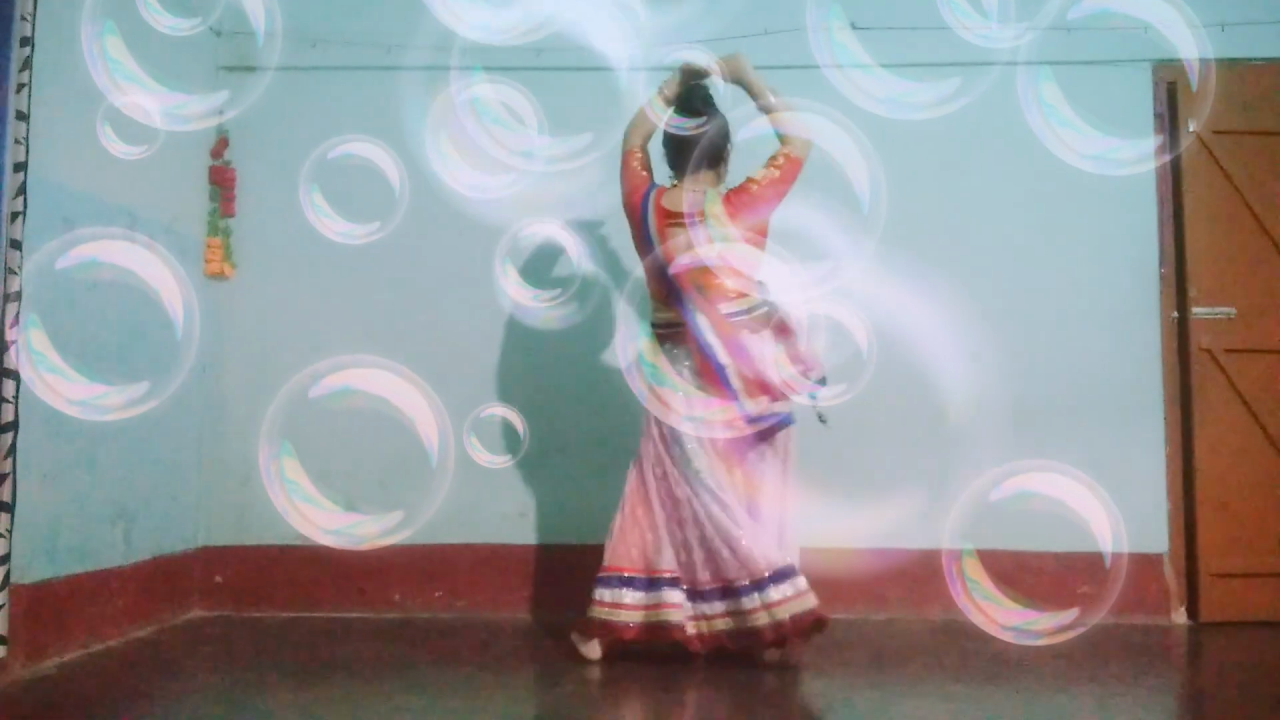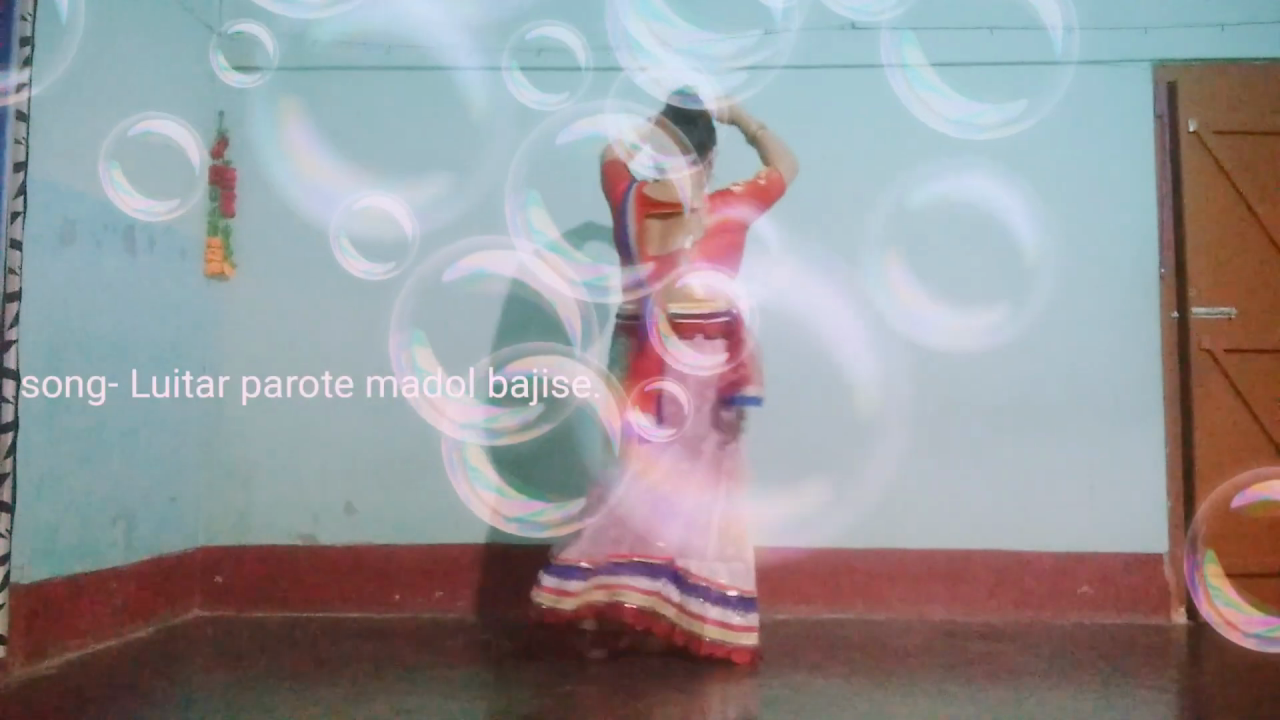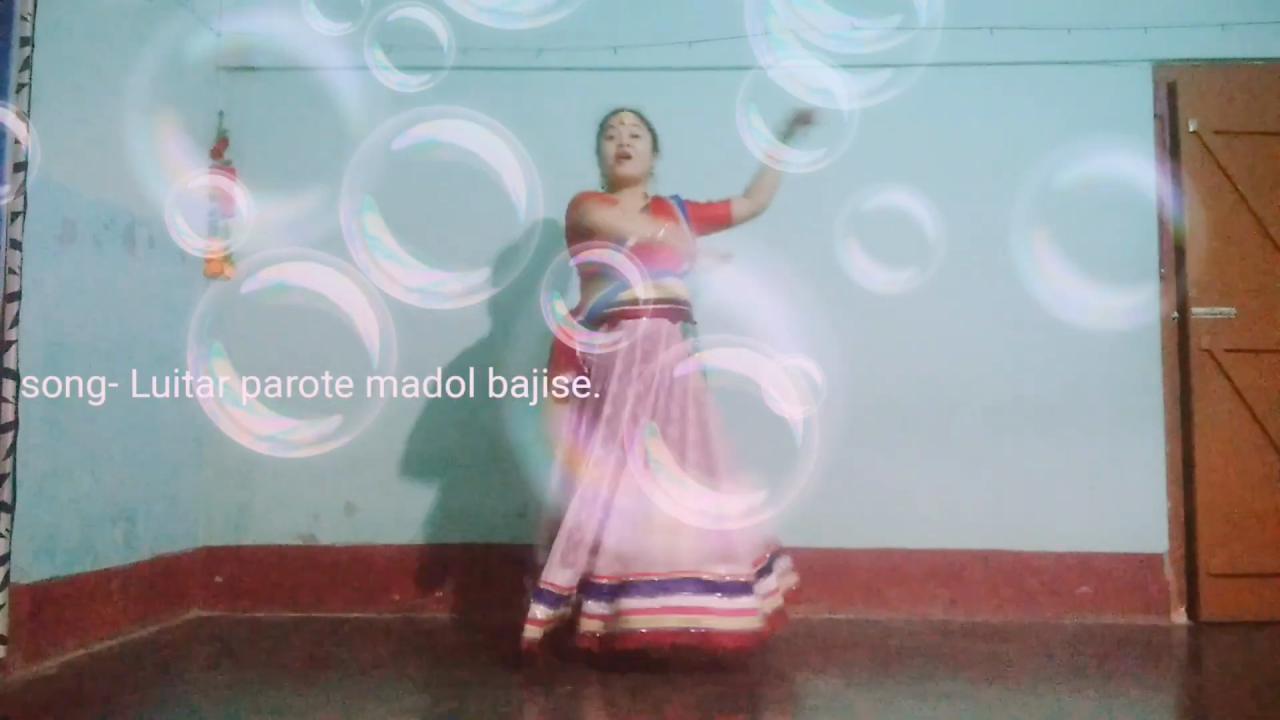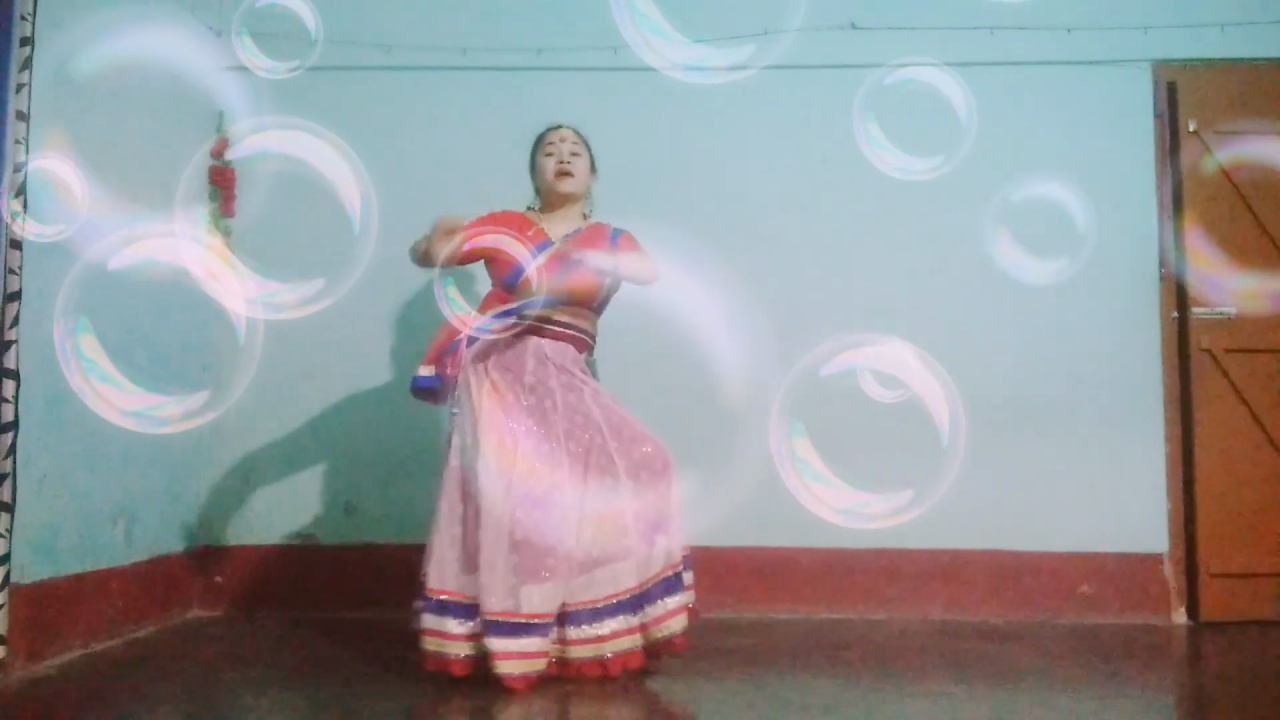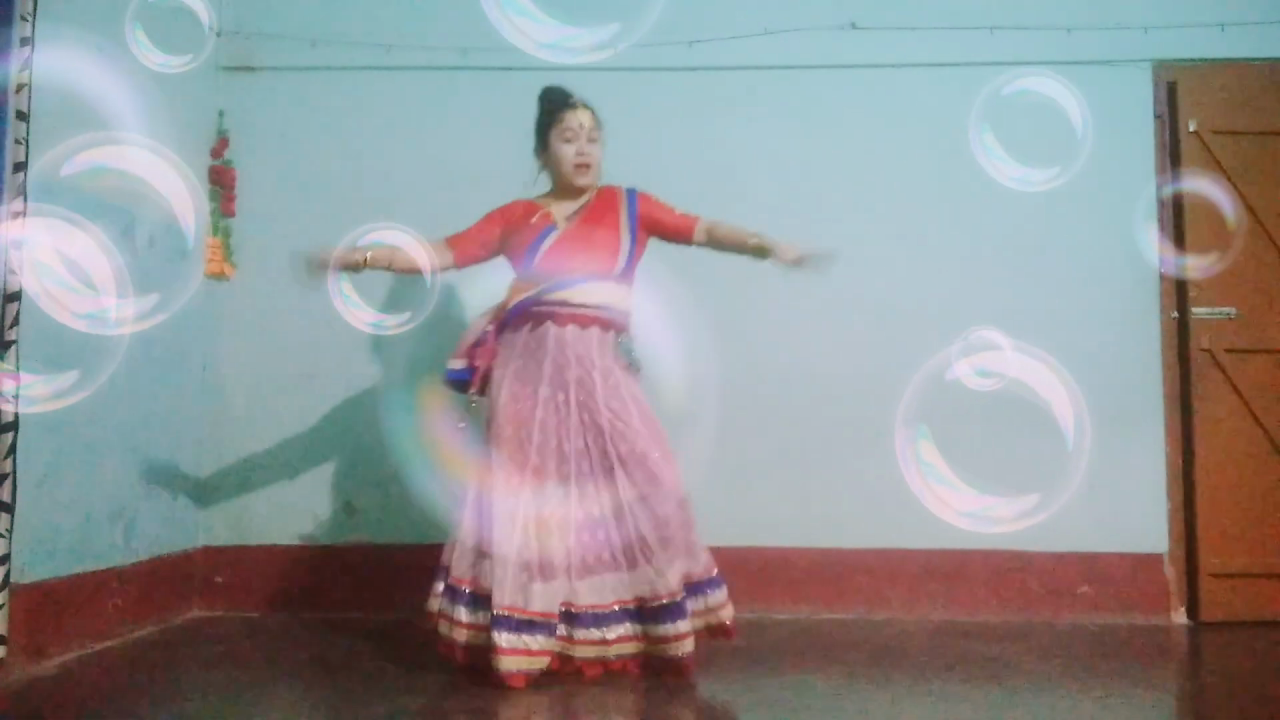
dt=1s
person 1, frame 1
left shoulder: (644, 203)
right shoulder: (743, 209)
left elbow: (632, 142)
right elbow: (798, 146)
left wrist: (670, 91)
right wrist: (751, 85)
left hip: (683, 371)
right hip: (751, 367)
left knee: (663, 493)
right knee: (753, 495)
left ankle: (602, 629)
right ankle: (766, 625)
person 1, frame 2
left shoulder: (630, 198)
right shoulder: (729, 209)
left elbow: (615, 148)
right elbow: (786, 165)
left wrist: (669, 116)
right wrist: (742, 118)
left hip: (643, 363)
right hip: (708, 365)
left knee: (632, 484)
right knee: (708, 493)
left ankle: (609, 620)
right ankle: (717, 628)
person 1, frame 3
left shoulder: (679, 211)
right shoulder: (584, 205)
left elbow: (751, 203)
right elbow: (607, 219)
left wrist: (784, 142)
right wrist: (679, 239)
left hip: (670, 359)
right hip: (607, 362)
left knee: (682, 476)
right knee: (601, 483)
left ankle: (676, 615)
right ankle: (595, 610)
person 1, frame 4
left shoulder: (611, 240)
right shoulder: (507, 226)
left elbow: (649, 272)
right elbow: (432, 249)
left wrist: (594, 259)
right wrist: (438, 244)
left hip: (566, 379)
right hip: (498, 371)
left knee: (635, 467)
right knee: (502, 491)
left ankle: (588, 631)
right ankle: (500, 642)
person 1, frame 5
left shoulder: (628, 204)
right shoulder: (516, 216)
left elbow: (702, 230)
right elbow: (443, 253)
left wrist: (769, 247)
right wrist: (361, 256)
left hip: (599, 363)
right hip: (528, 362)
left knee: (641, 480)
right knee: (528, 488)
left ankle: (649, 635)
right ankle: (525, 638)
